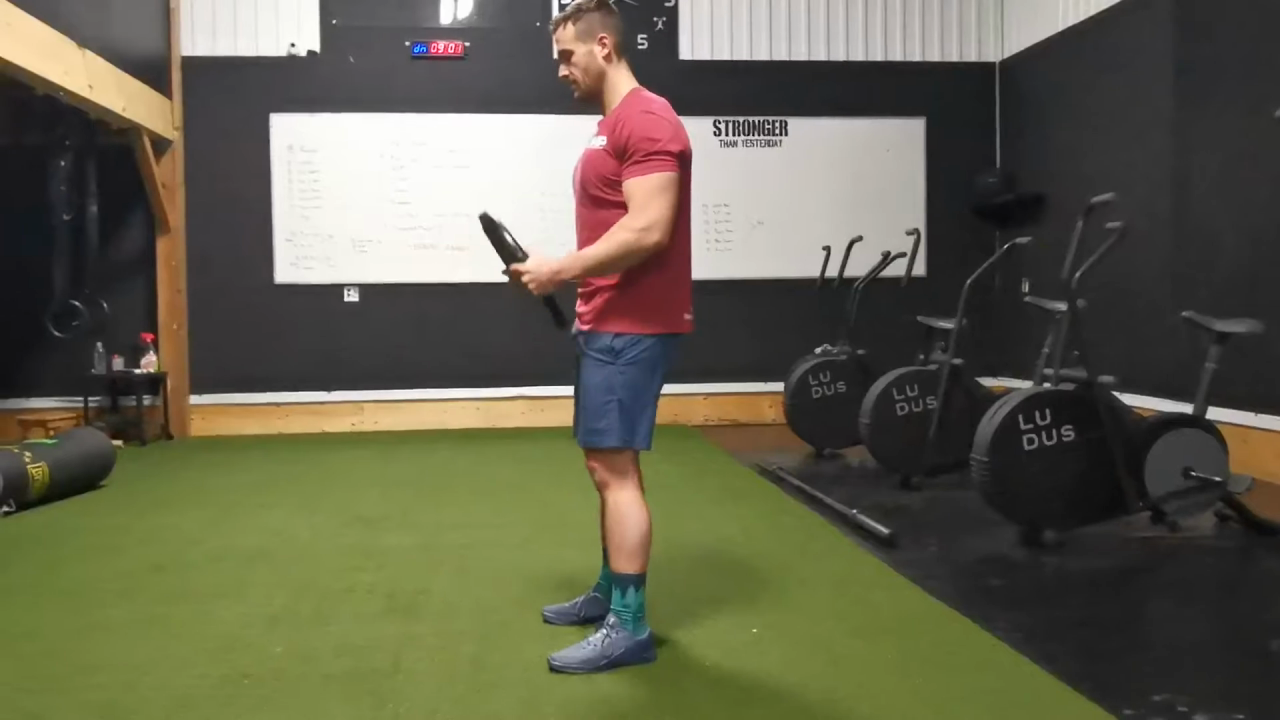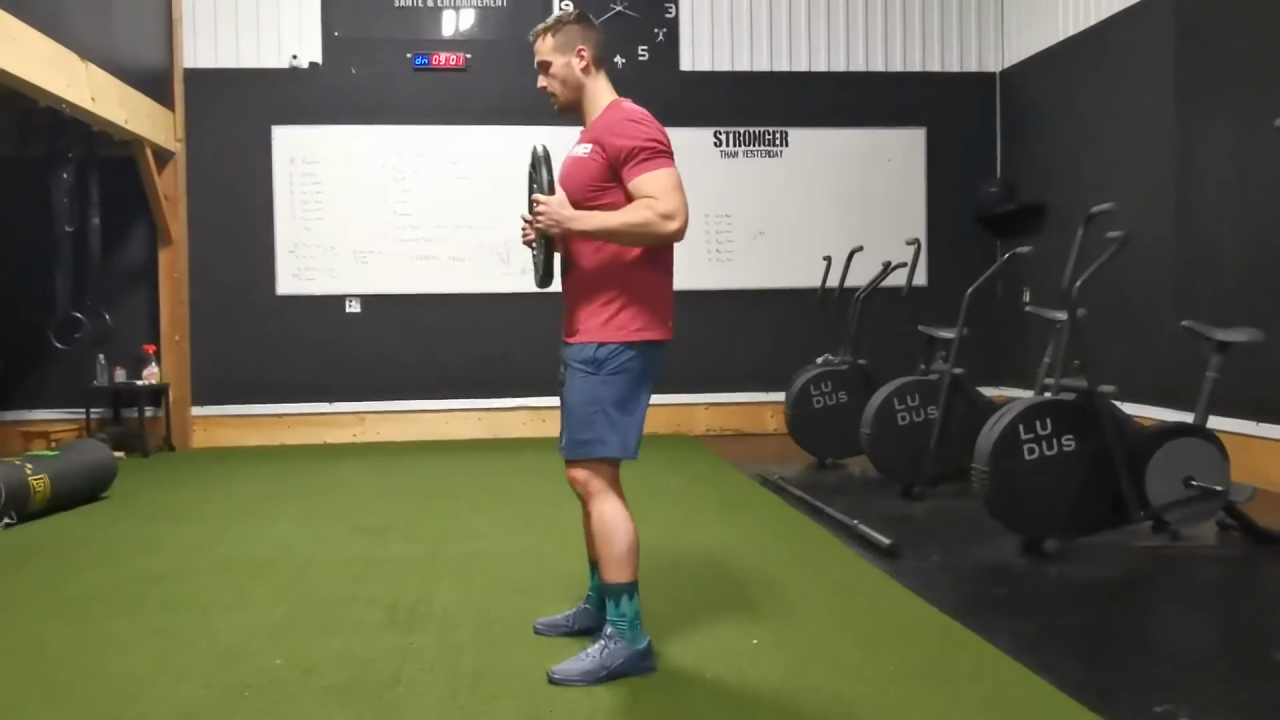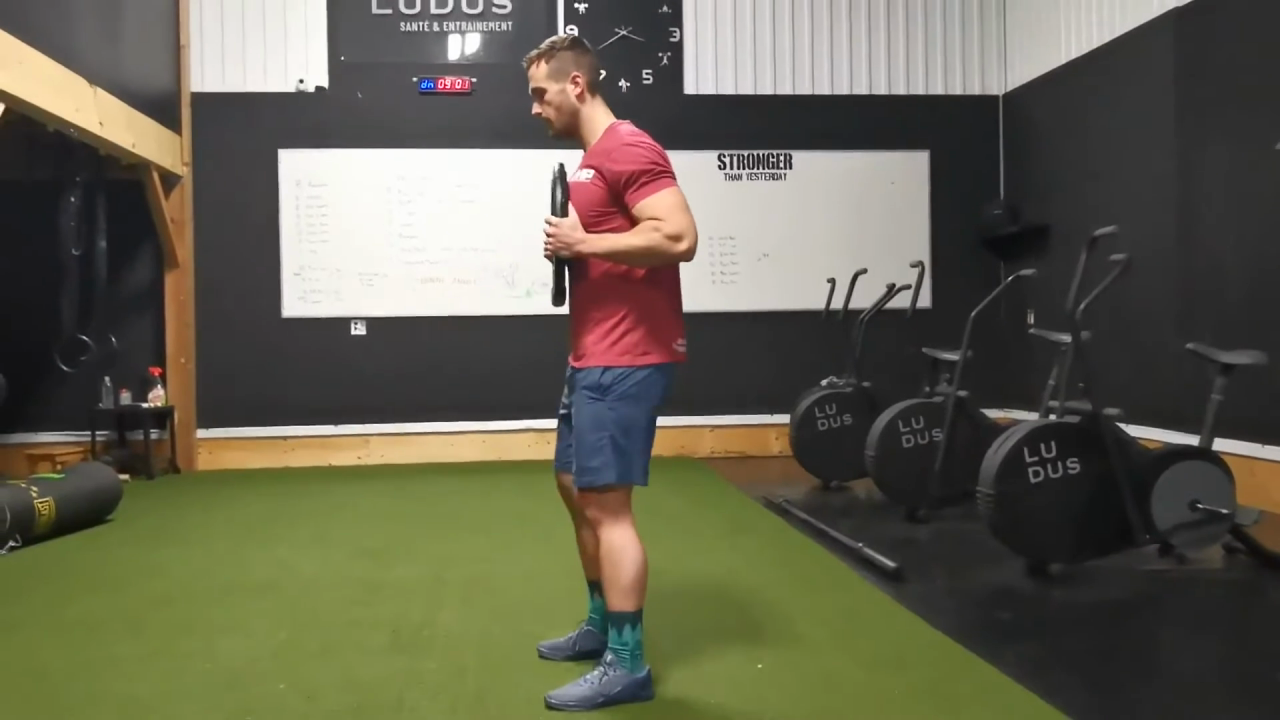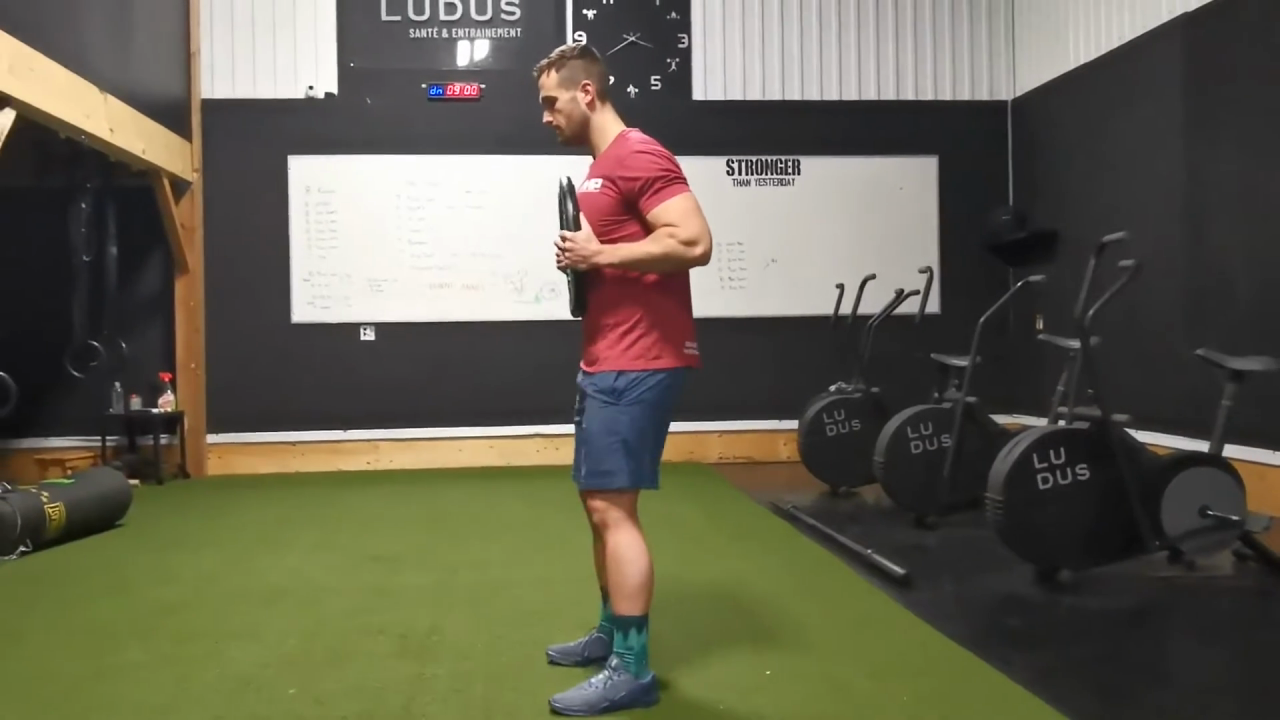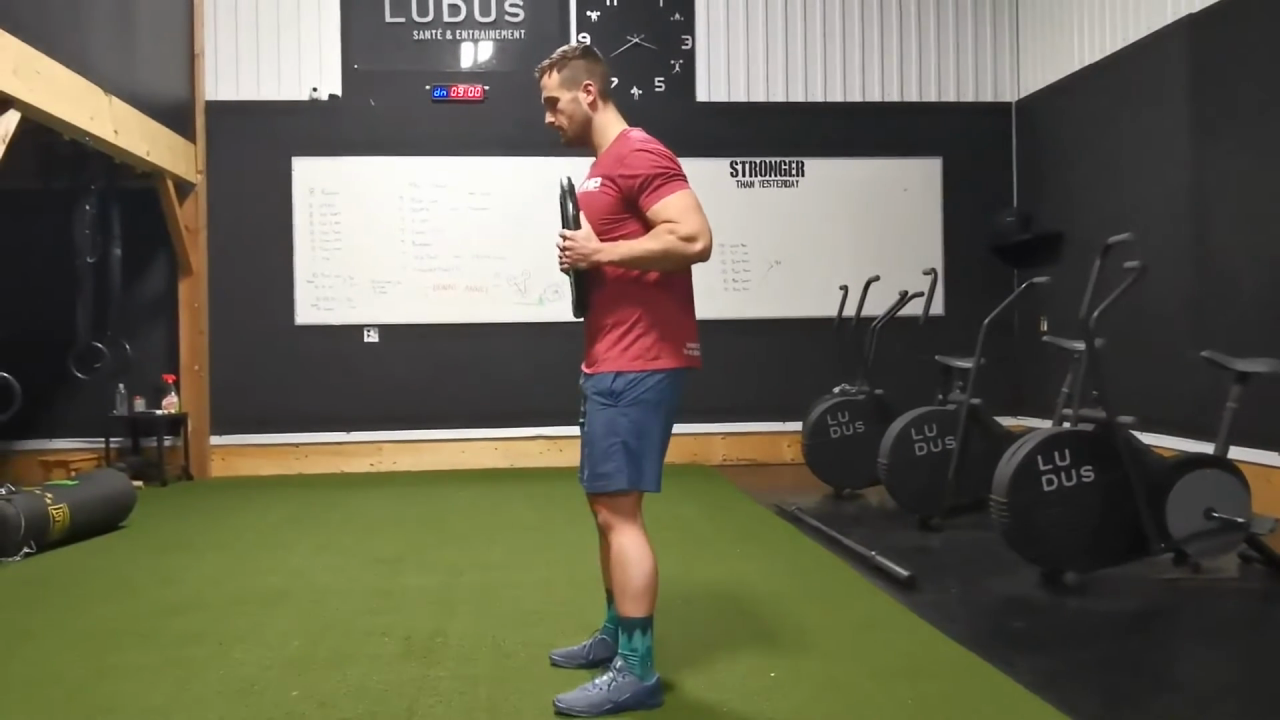
dt=0.4s
person 1, frame 1
left shoulder: (645, 121)
right shoulder: (614, 125)
left elbow: (648, 231)
left wrist: (561, 271)
right wrist: (566, 272)
left hip: (634, 326)
right hip: (608, 322)
left knee: (614, 468)
right knee: (603, 464)
left ankle: (628, 626)
right ankle: (610, 592)
person 1, frame 2
left shoulder: (629, 127)
right shoulder: (590, 139)
left elbow: (668, 218)
left wrist: (573, 219)
right wrist: (557, 233)
left hip: (619, 332)
right hip: (590, 330)
left knee: (591, 475)
right knee: (593, 474)
left ankle: (626, 636)
right ankle: (600, 604)
person 1, frame 3
left shoulder: (628, 150)
right shoulder: (593, 160)
left elbow: (677, 238)
left wrist: (585, 242)
right wrist: (569, 246)
left hip: (625, 357)
right hip: (595, 356)
left knee: (607, 505)
right knee: (577, 489)
left ankle: (627, 664)
right ankle: (601, 624)
person 1, frame 4
left shoulder: (637, 157)
right shoulder: (601, 168)
left elbow: (694, 242)
left wrist: (601, 254)
right wrist: (583, 257)
left hip: (638, 361)
right hip: (608, 360)
left knee: (611, 508)
right knee: (601, 503)
right ankle: (611, 633)
person 1, frame 5
left shoulder: (638, 156)
right shoulder: (603, 167)
left elbow: (693, 239)
left wrist: (601, 252)
right wrist: (585, 257)
left hip: (639, 362)
right hip: (612, 360)
left knee: (619, 511)
right knee: (607, 506)
right ankle: (615, 635)
